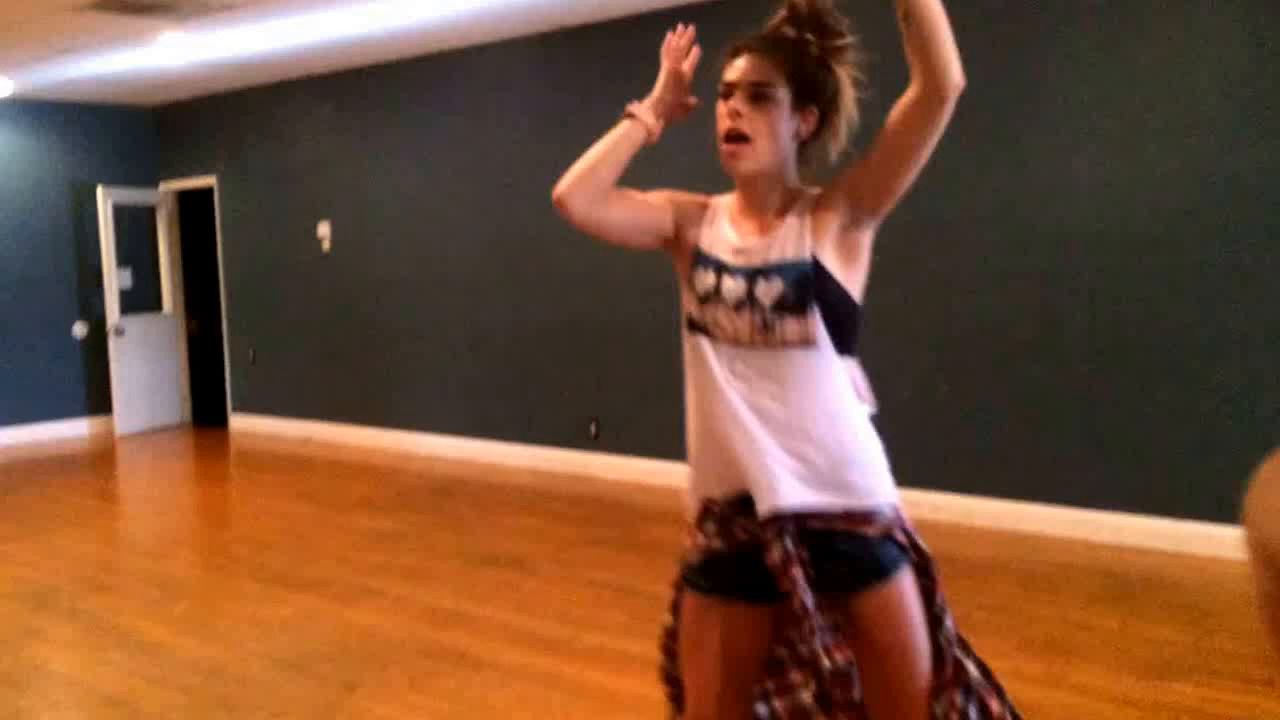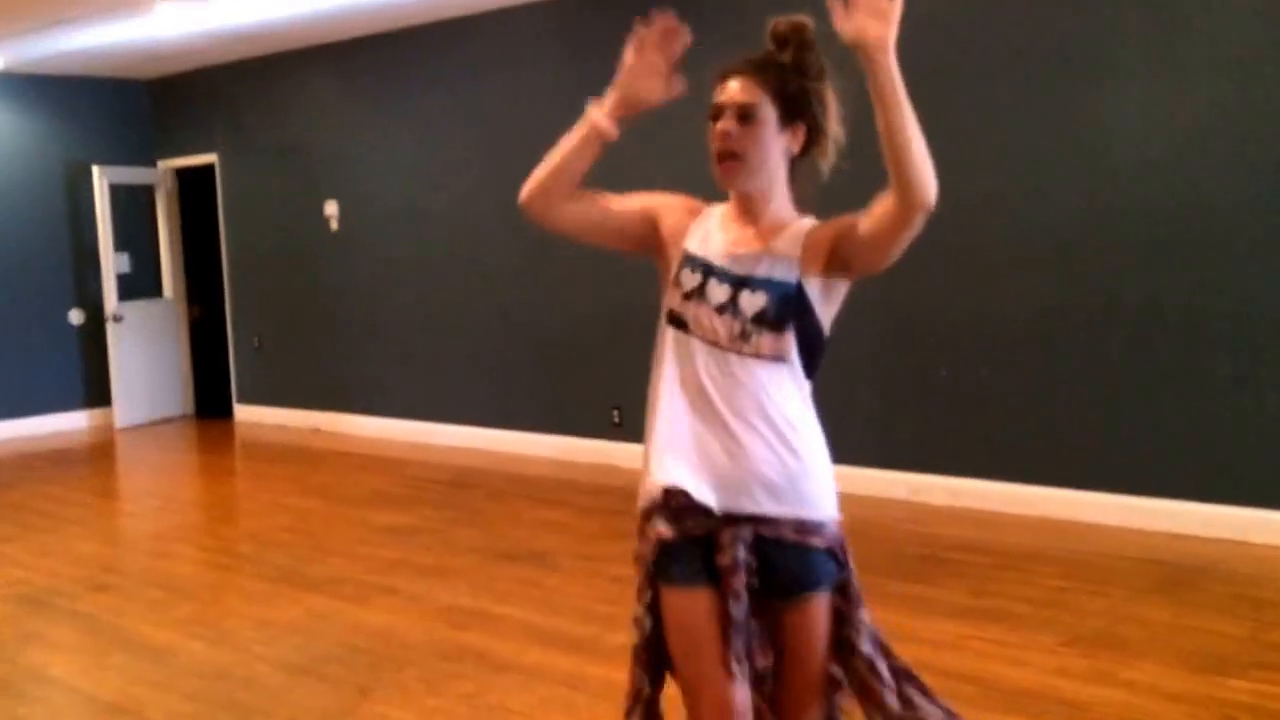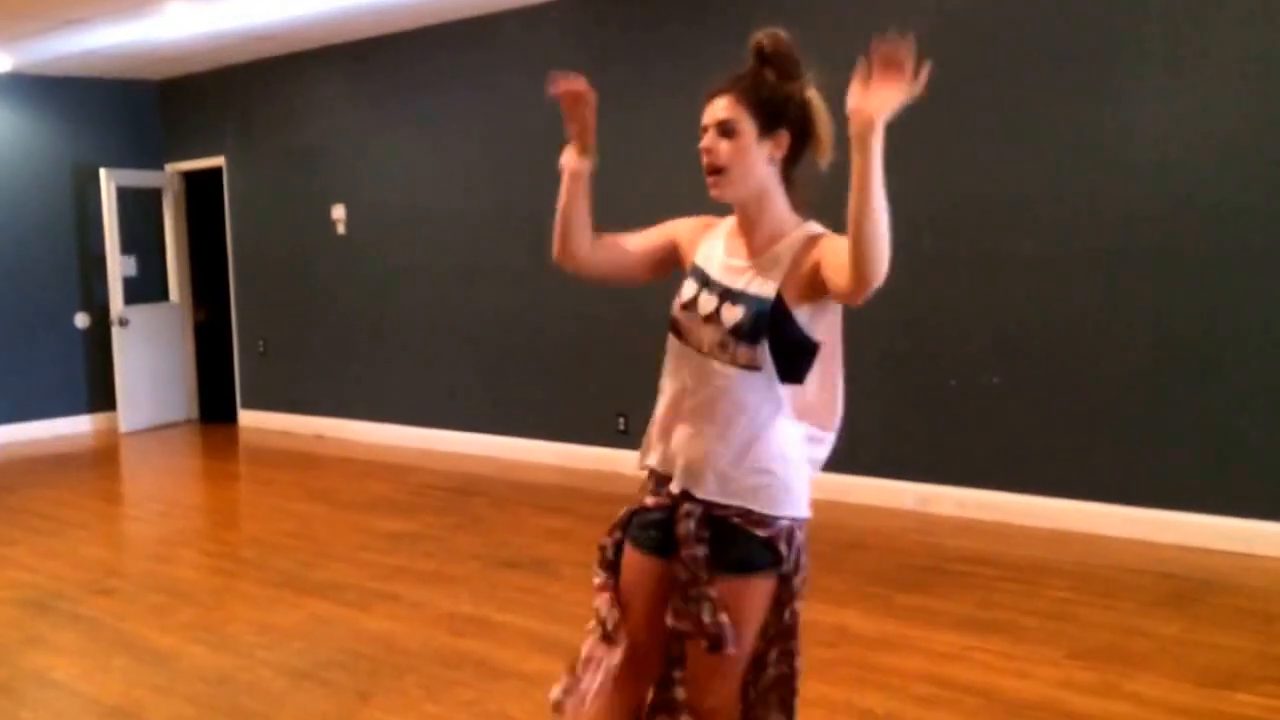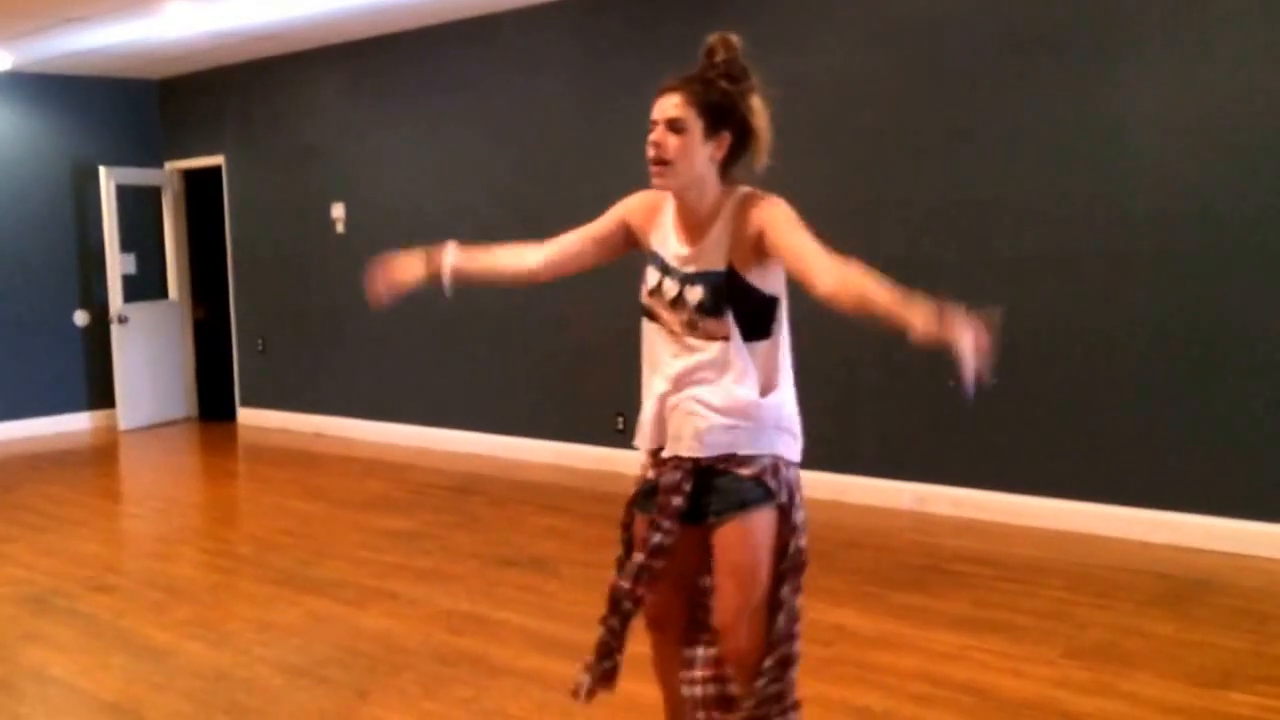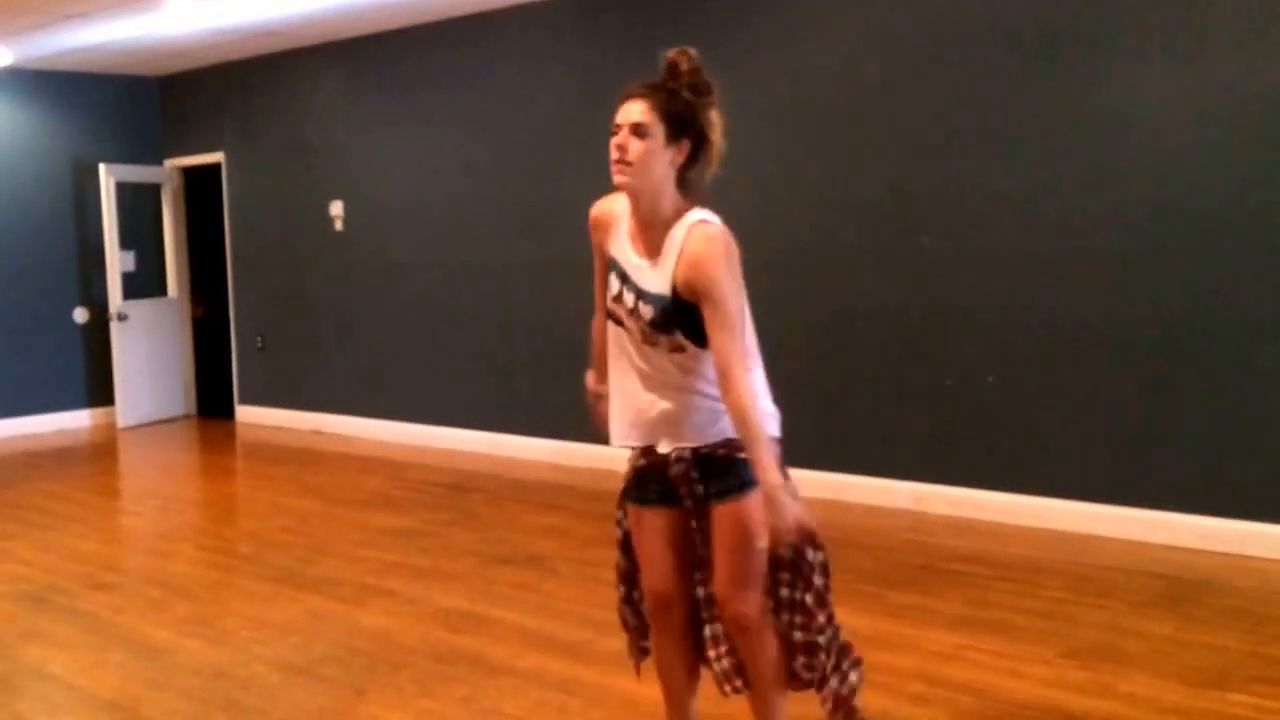
dt=0.3s
person 1, frame 1
left shoulder: (843, 217)
right shoulder: (687, 221)
left elbow: (940, 87)
right elbow: (575, 201)
right wrist: (655, 109)
left hip: (846, 500)
right hip: (734, 508)
person 1, frame 2
left shoulder: (824, 246)
right shoulder: (675, 223)
left elbow: (917, 200)
right elbow: (540, 202)
left wrist: (878, 57)
right wrist: (617, 105)
left hip: (792, 509)
right hip: (687, 504)
person 1, frame 3
left shoulder: (815, 254)
right shoulder: (696, 237)
left elbow: (862, 282)
right elbow: (578, 258)
left wrist: (866, 138)
right wrist: (580, 152)
left hip: (759, 500)
right hip: (670, 484)
right knee: (630, 655)
person 1, frame 4
left shoulder: (757, 217)
right shoulder: (644, 213)
left elbow: (829, 276)
right elbow: (543, 258)
left wrist: (916, 314)
right wrist: (440, 262)
left hip: (748, 455)
right hip: (667, 452)
left knee: (737, 629)
right knee: (664, 618)
person 1, frame 5
left shoulder: (703, 243)
right shoulder: (604, 218)
left elbow: (735, 369)
left wrist: (771, 485)
right wrist: (597, 380)
left hip: (724, 444)
right hip: (652, 444)
left knee: (741, 607)
right knee: (657, 601)
